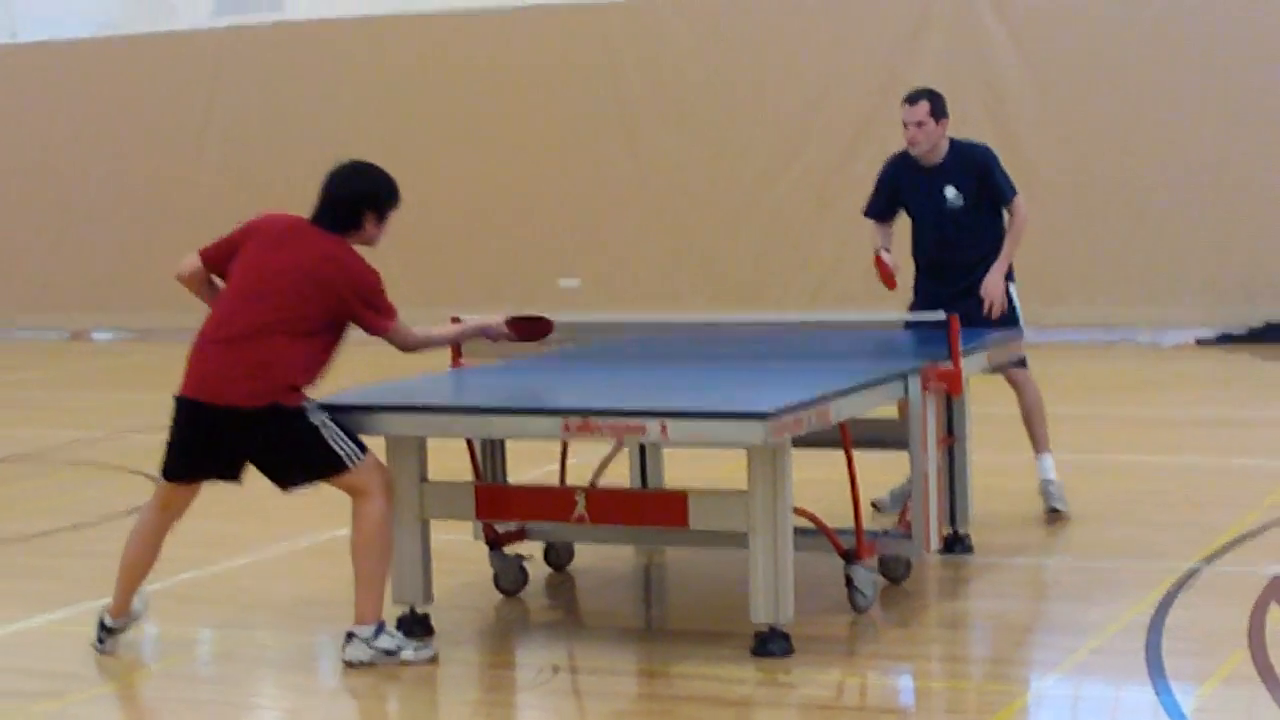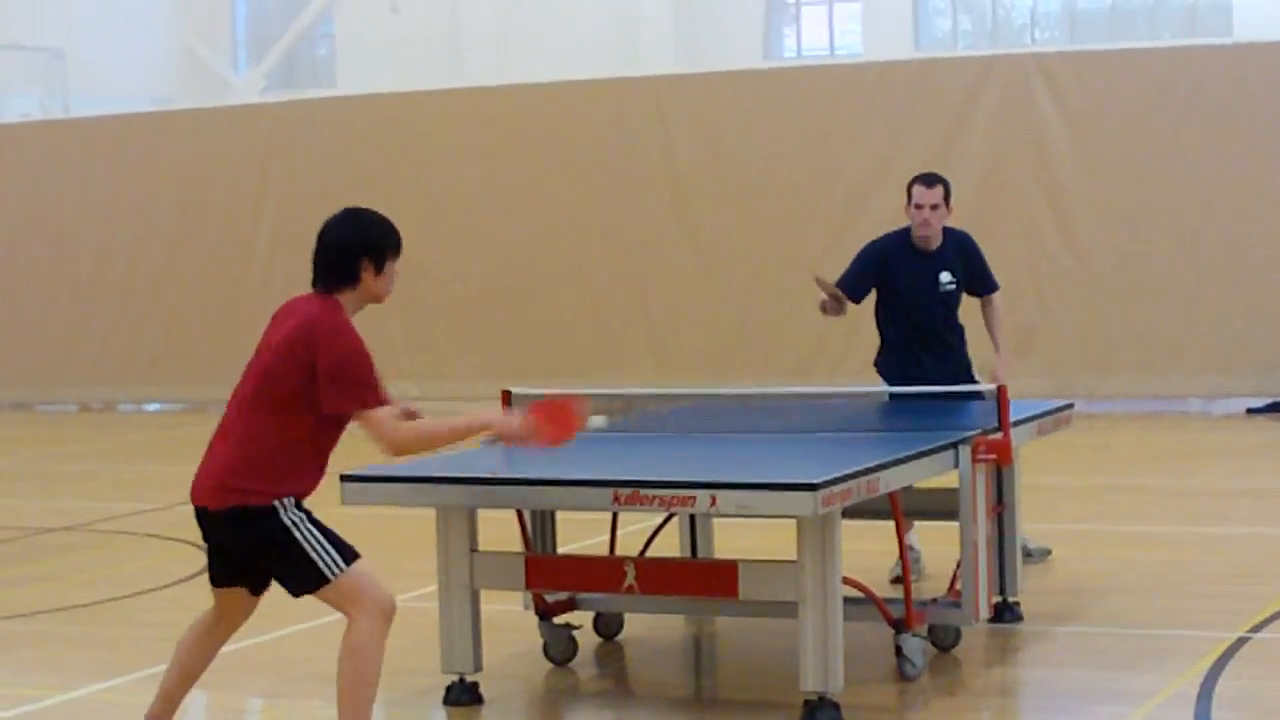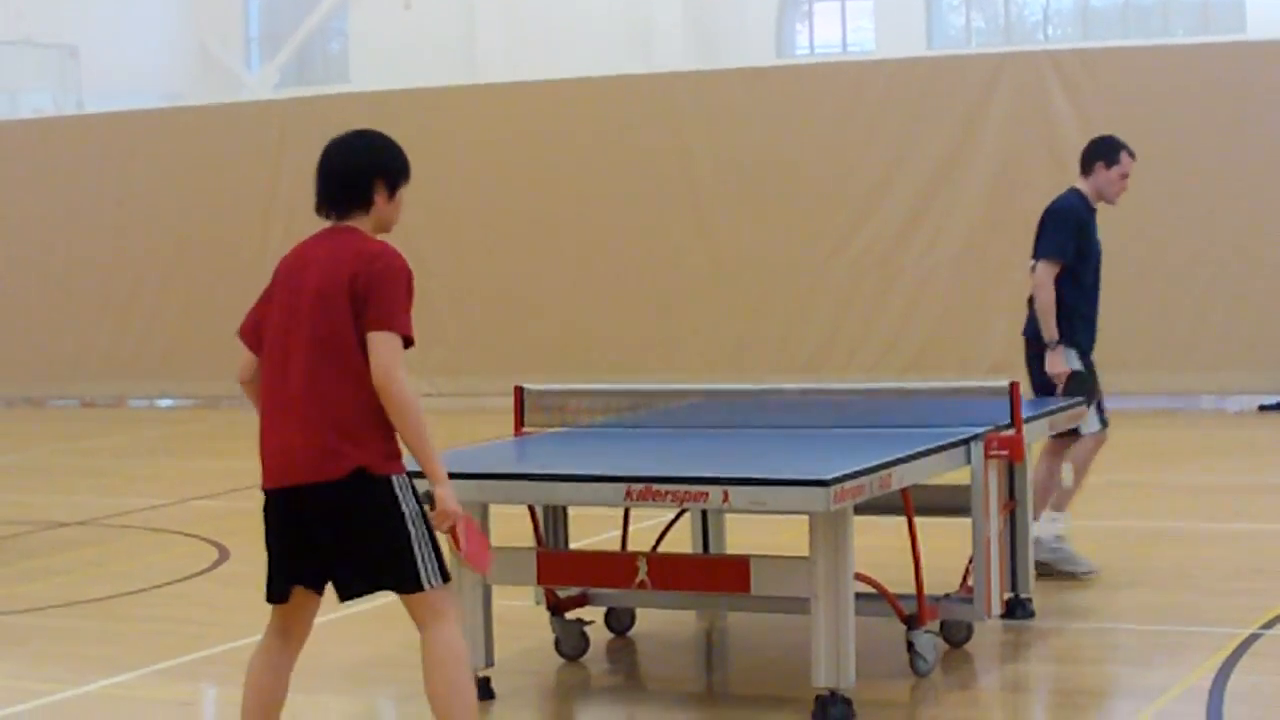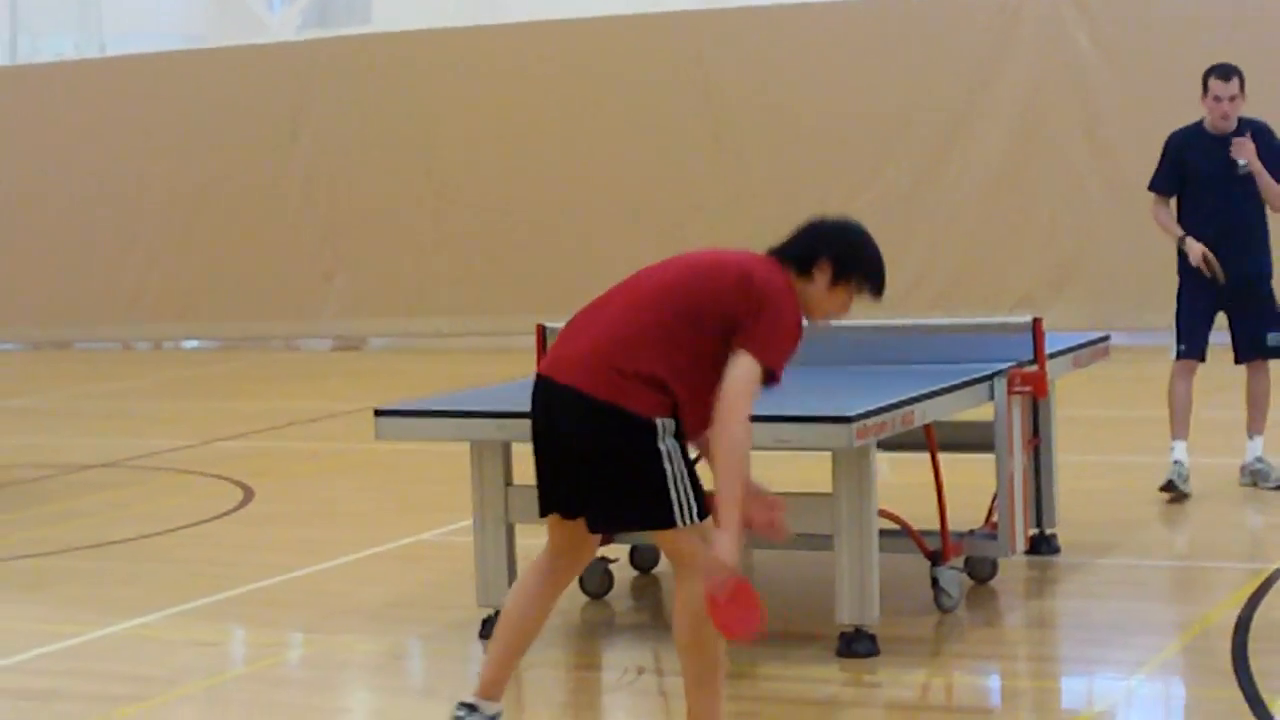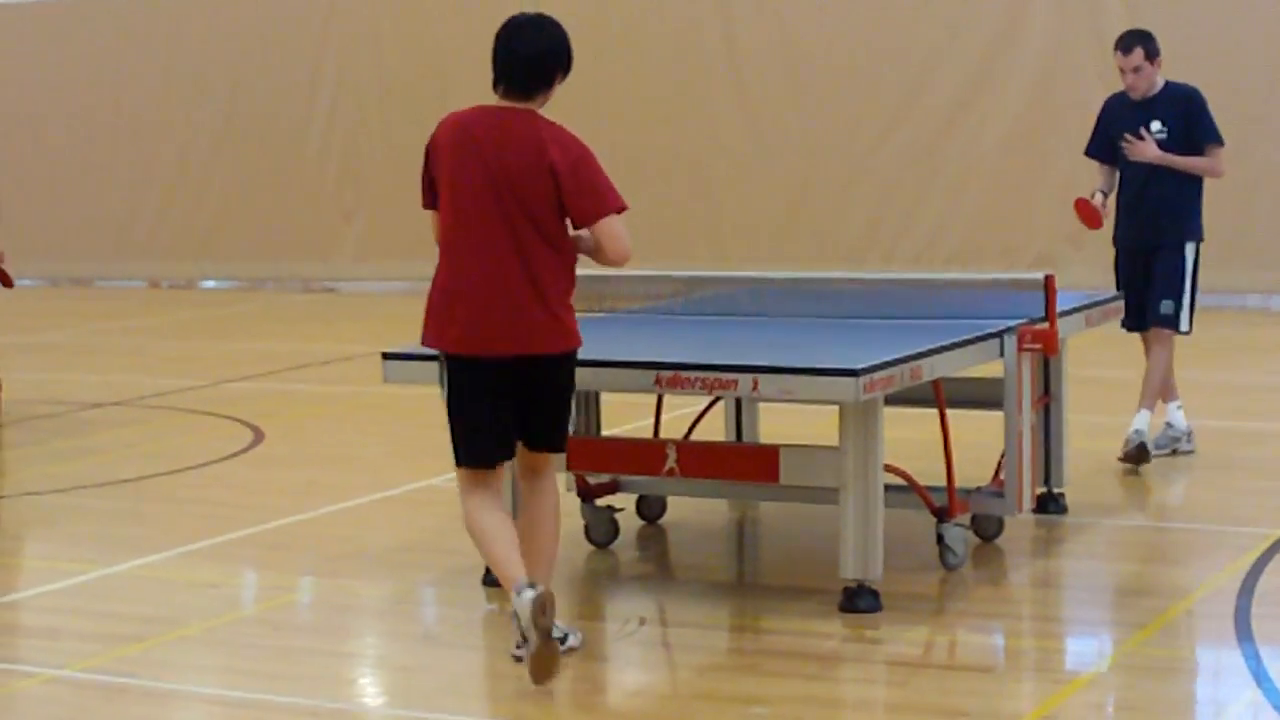
dt=1s
person 1, frame 1
left shoulder: (265, 229)
right shoulder: (353, 274)
left elbow: (189, 271)
right elbow: (406, 340)
right wrist: (474, 328)
left hip: (200, 389)
right hip: (267, 400)
left knee: (168, 500)
right knee: (373, 485)
left ankle: (113, 619)
right ankle: (366, 633)
person 1, frame 2
left shoulder: (295, 313)
right shoulder: (335, 338)
right elbow: (395, 441)
left wrist: (384, 413)
right wrist: (488, 421)
left hip: (216, 491)
right hip: (256, 500)
left knee: (228, 611)
right knee: (372, 607)
person 1, frame 3
left shoulder: (292, 264)
right shoulder: (381, 263)
left elbow: (249, 372)
right elbow: (387, 378)
right wrist: (439, 477)
left hip: (287, 475)
right hip: (358, 470)
left knee: (286, 626)
right knee: (439, 614)
person 1, frame 4
left shoulder: (737, 276)
right shoulder: (778, 300)
right elbow: (730, 410)
left wrist: (735, 486)
right wrist: (727, 527)
left hip: (559, 385)
right hip: (616, 400)
left knee: (566, 549)
right knee: (696, 558)
person 1, frame 5
left shoulder: (448, 134)
right shoulder: (563, 149)
right elbow: (616, 248)
left hip: (467, 338)
right hip: (546, 338)
left knee: (480, 487)
right knee: (539, 472)
left ankle: (525, 596)
right ankle: (537, 615)
person 2, frame 1
left shoulder: (978, 159)
right shoulder: (898, 169)
left elbow: (1018, 212)
right elbow: (881, 219)
left wrist: (998, 272)
right wrist: (884, 250)
left hip: (986, 283)
right hip: (934, 288)
left knee: (1016, 371)
left ankle: (1048, 476)
person 2, frame 2
left shoulder: (962, 246)
right shoulder: (883, 252)
left elbow: (989, 299)
right elbow: (842, 300)
left wrist: (1000, 356)
right wrist: (831, 303)
left hip: (954, 370)
right hip: (901, 375)
right ankle: (910, 547)
person 2, frame 3
left shoulder: (1080, 211)
right shoulder: (1067, 212)
right elbow: (1042, 280)
right wrist: (1054, 346)
left hip: (1066, 341)
right hip: (1061, 342)
left knee: (1062, 440)
right knee: (1092, 432)
left ankle: (1036, 538)
right ankle: (1049, 534)
person 2, frame 4
right shoulder: (1181, 143)
right elbow: (1160, 208)
right wrist: (1186, 241)
right hip: (1200, 272)
right knee: (1185, 362)
right ankle: (1179, 460)
person 2, frame 5
left shoulder: (1187, 100)
right shoulder: (1114, 108)
left elbow: (1216, 166)
left wrist: (1159, 156)
right wrist: (1102, 193)
left hip: (1177, 236)
right hip: (1131, 237)
left knee: (1163, 331)
right knee: (1147, 333)
left ankle: (1139, 428)
right ankle: (1177, 422)
